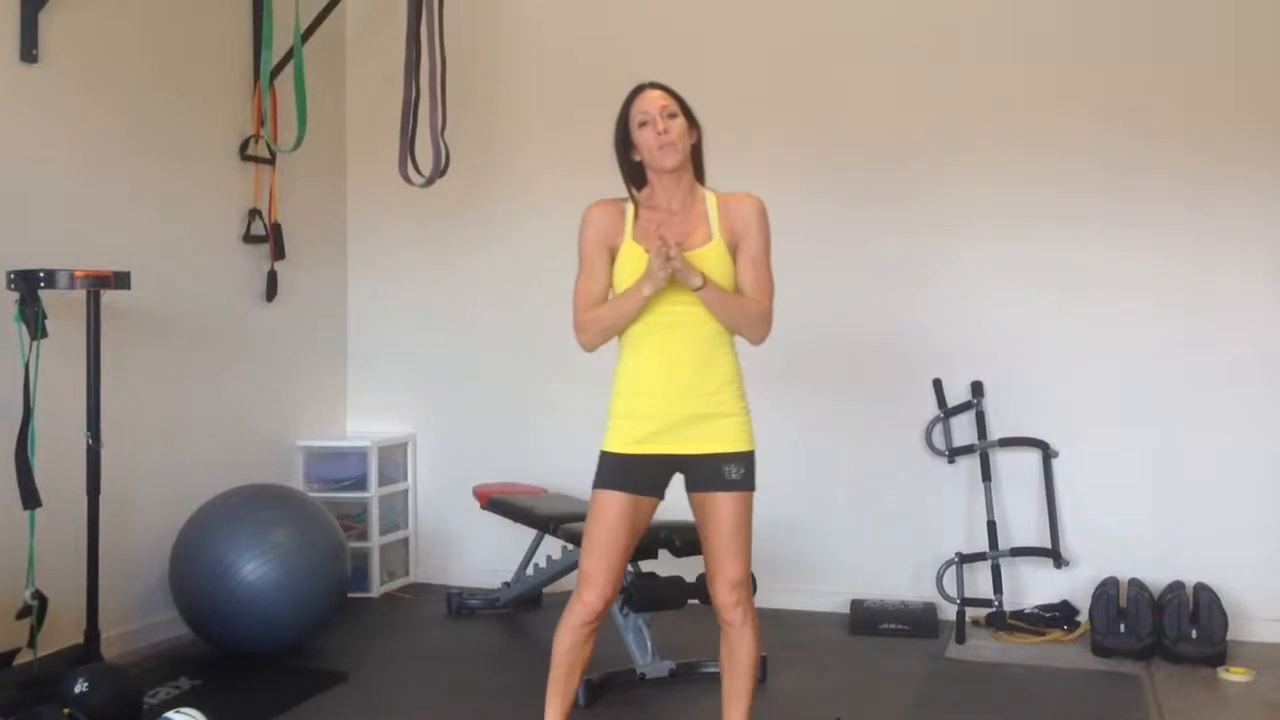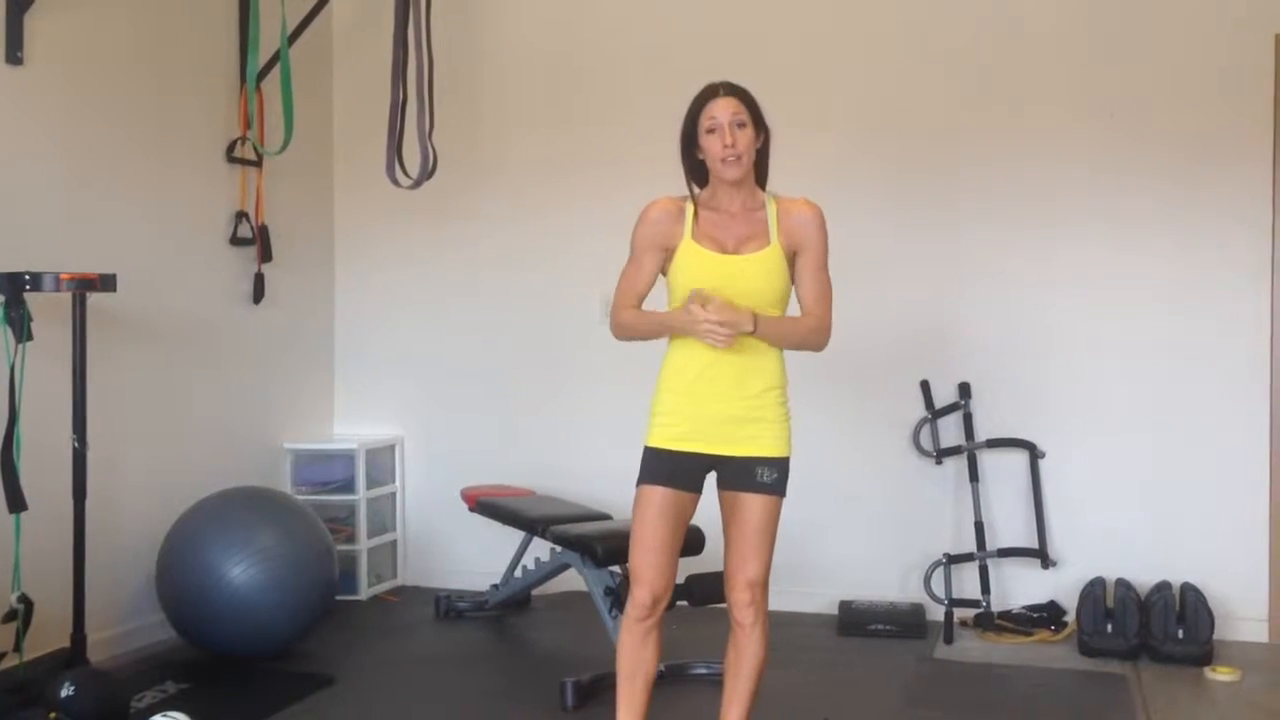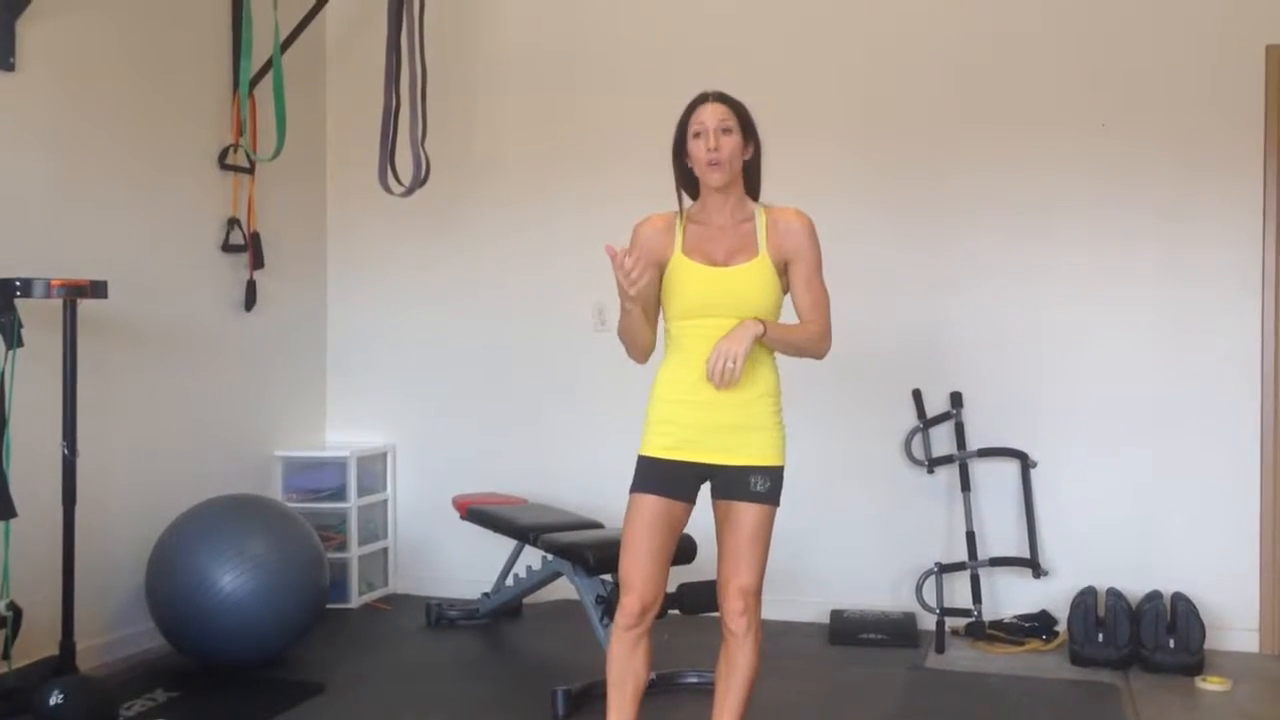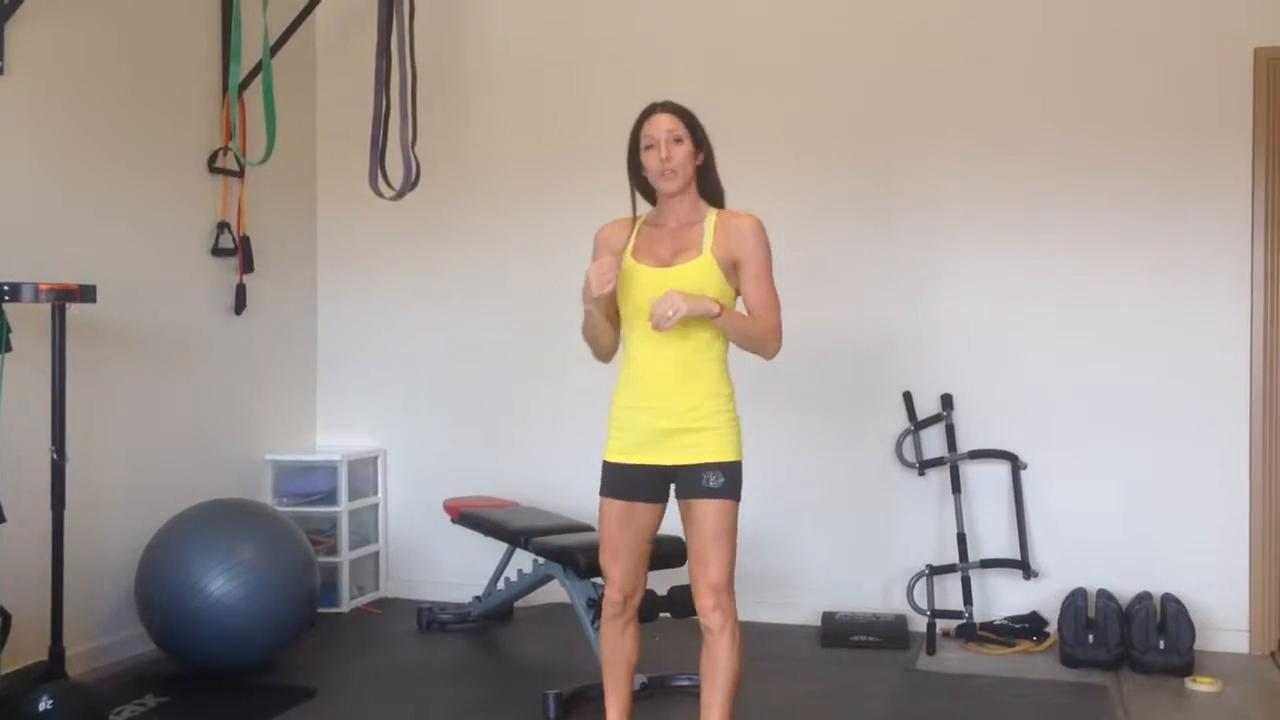
dt=1s
person 1, frame 1
left shoulder: (739, 211)
right shoulder: (606, 219)
left elbow: (757, 323)
right elbow: (587, 331)
left wrist: (692, 275)
right wrist: (650, 281)
left hip: (718, 427)
right hip: (636, 429)
left knee: (733, 597)
right knee: (592, 597)
person 1, frame 2
left shoulder: (799, 219)
right shoulder: (664, 218)
left elbow: (818, 331)
right elbow: (620, 320)
left wrist: (748, 321)
right wrist: (680, 320)
left hip: (758, 430)
right hip: (678, 426)
left knee: (748, 599)
right knee: (645, 595)
person 1, frame 3
left shoulder: (788, 229)
right shoulder: (655, 234)
left elbow: (819, 338)
right elbow: (639, 349)
left wrist: (755, 326)
right wrist: (630, 299)
left hip: (751, 440)
right hip: (671, 436)
left knee: (740, 609)
right knee: (635, 605)
person 1, frame 4
left shoulder: (737, 231)
right shoulder: (616, 237)
left elbow: (769, 339)
right elbow: (604, 349)
left wrist: (708, 307)
right wrist: (594, 304)
left hip: (705, 437)
right hip: (631, 437)
left knee: (713, 604)
right knee: (619, 596)
